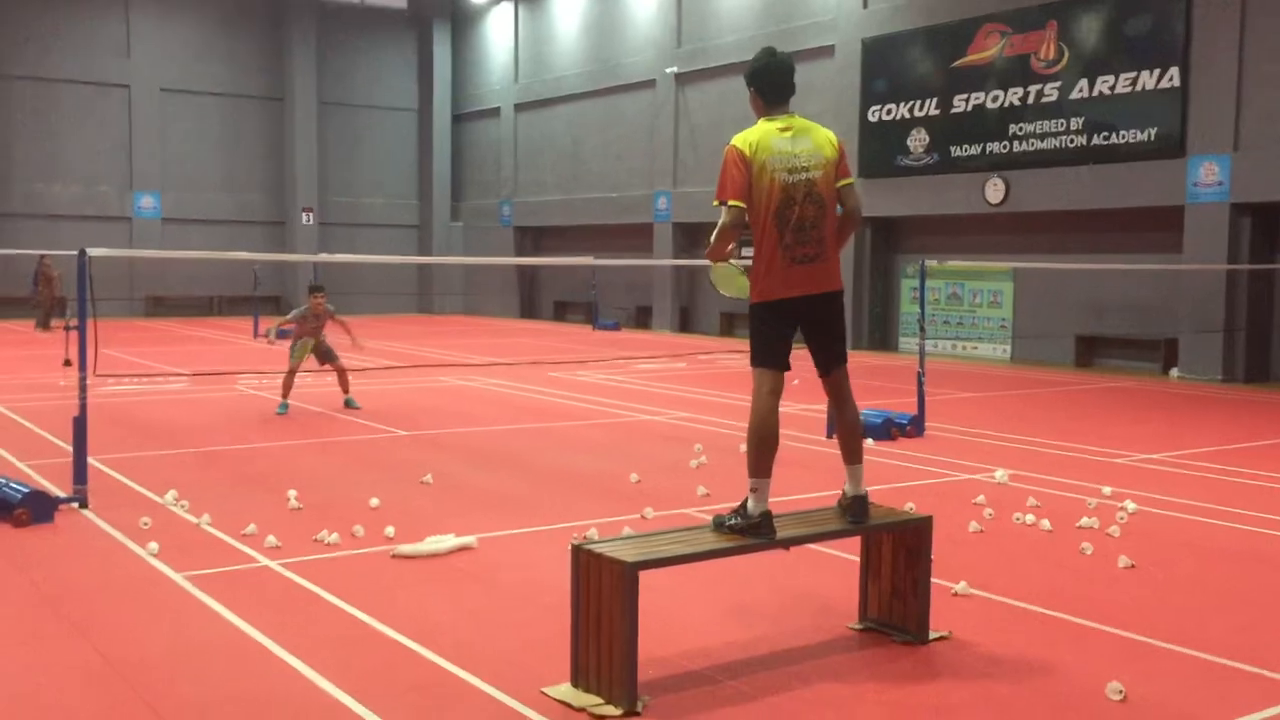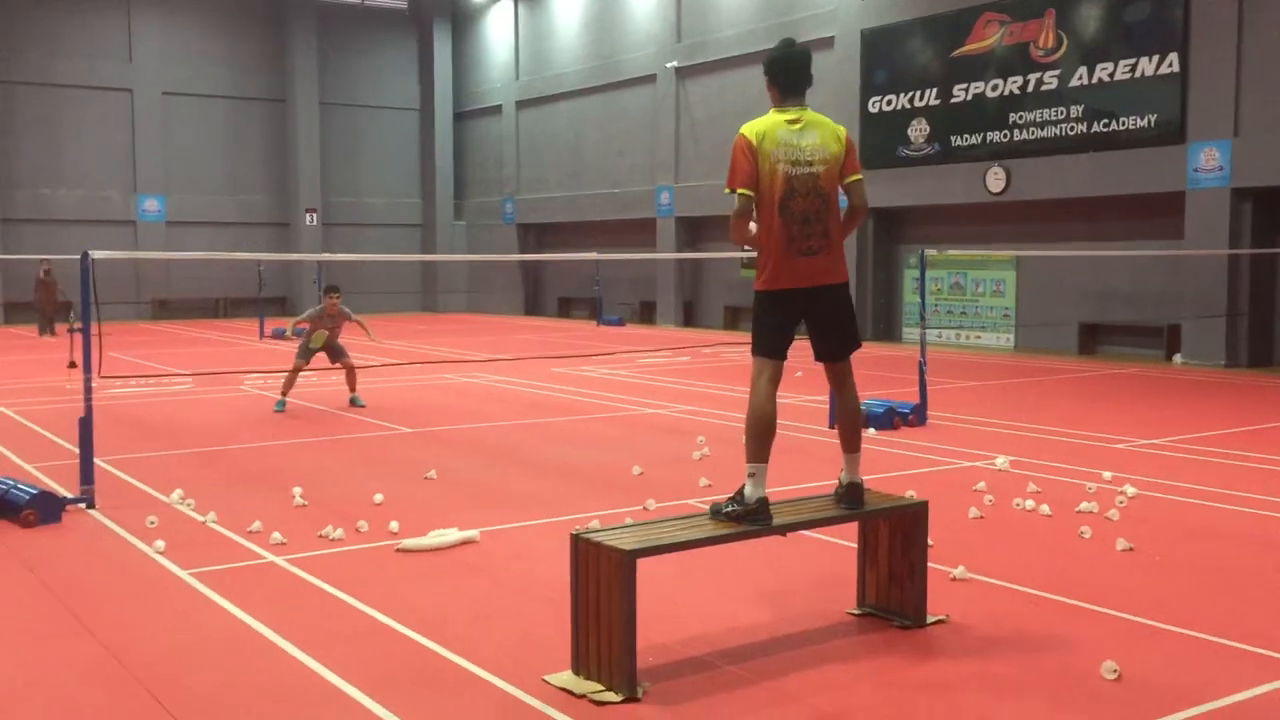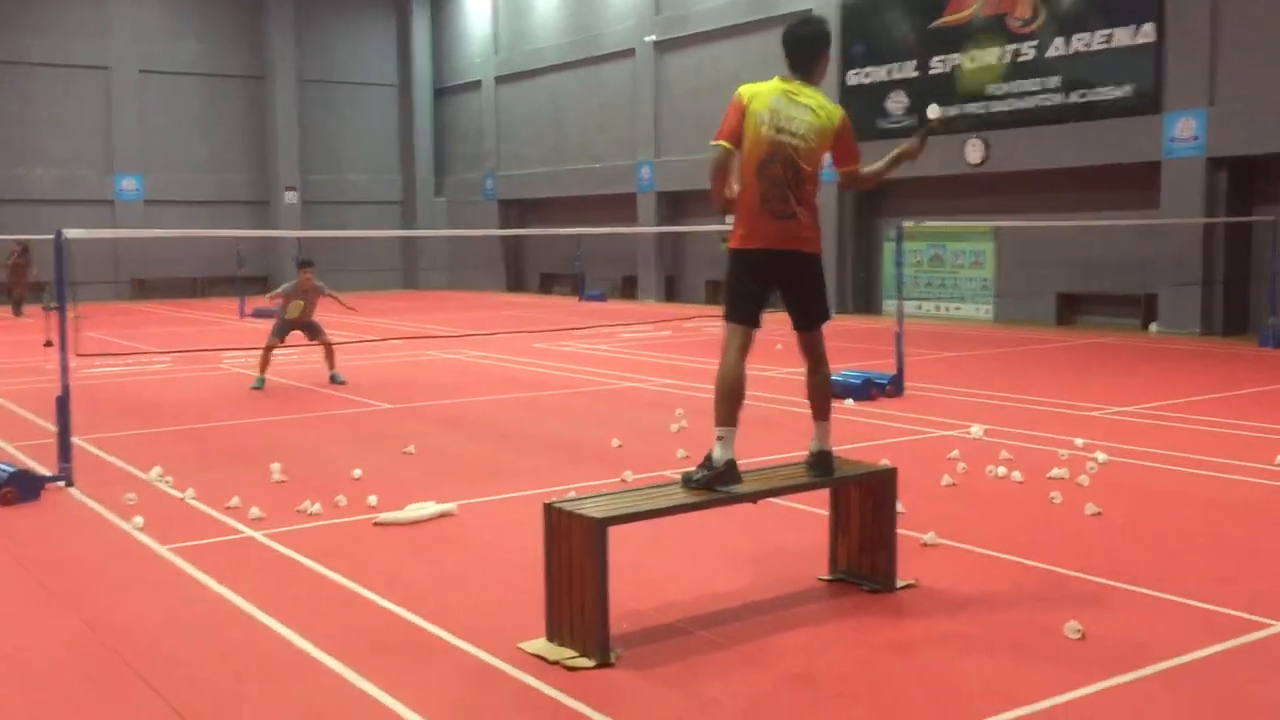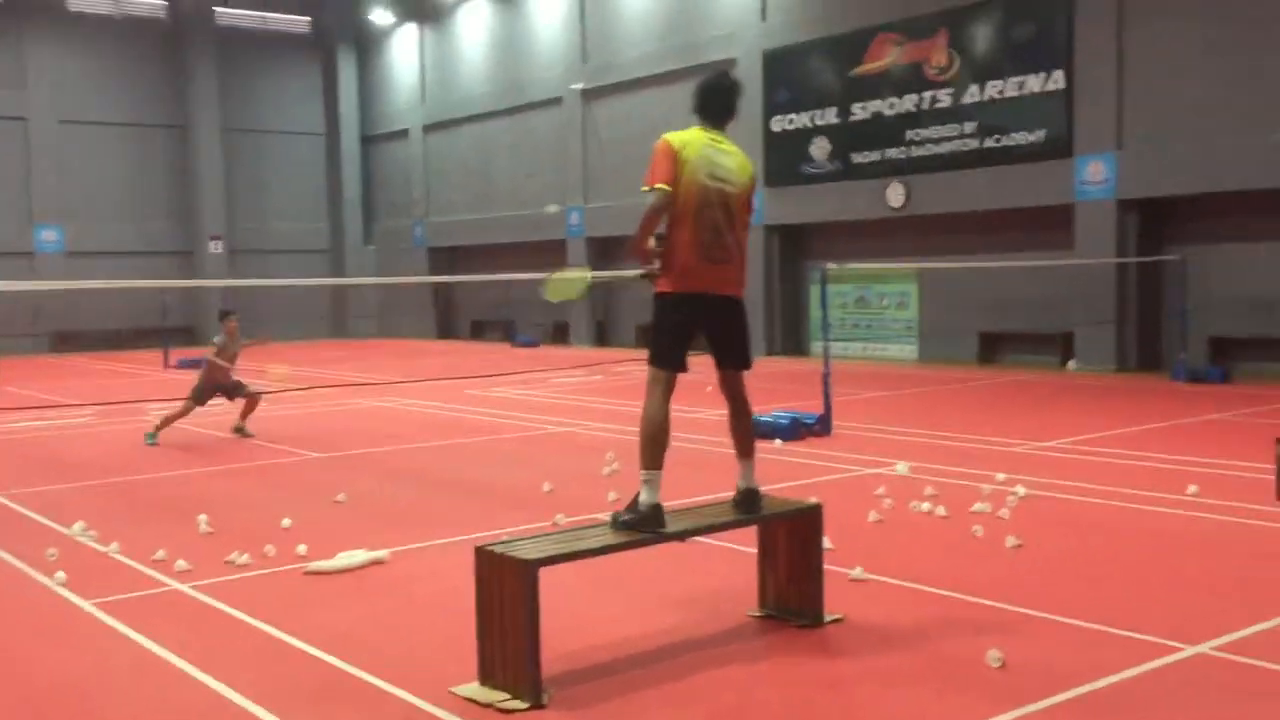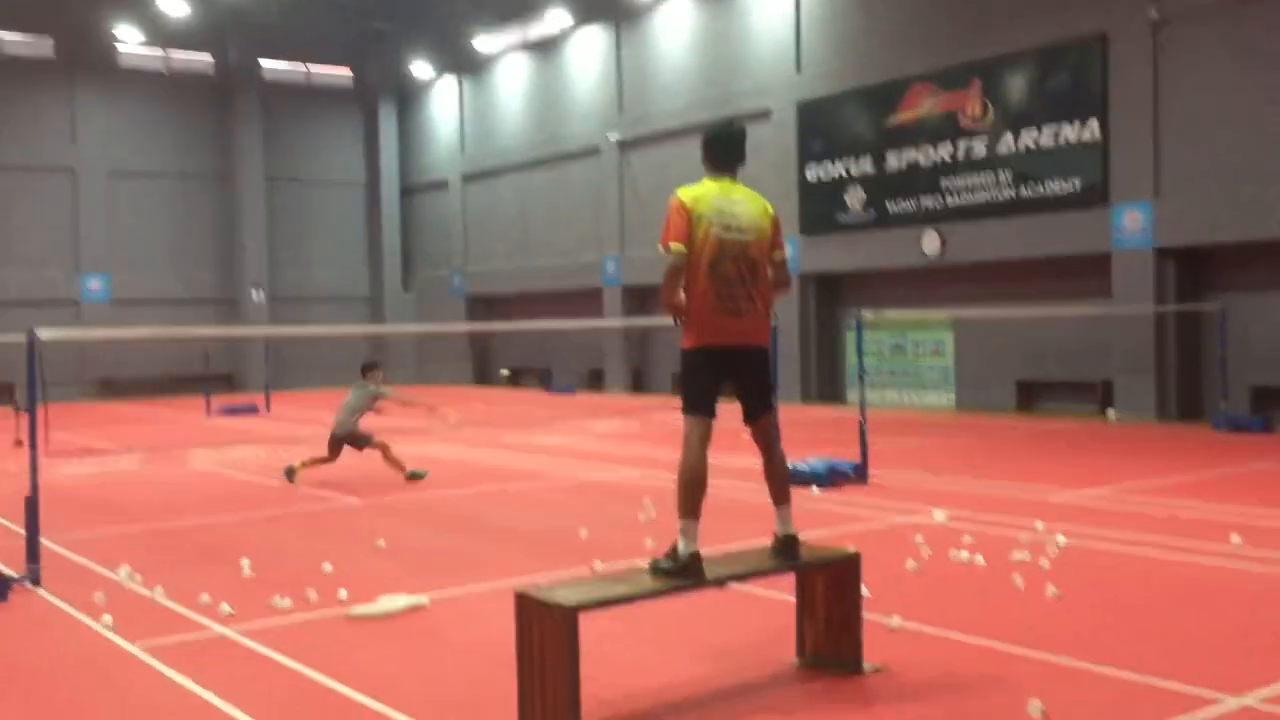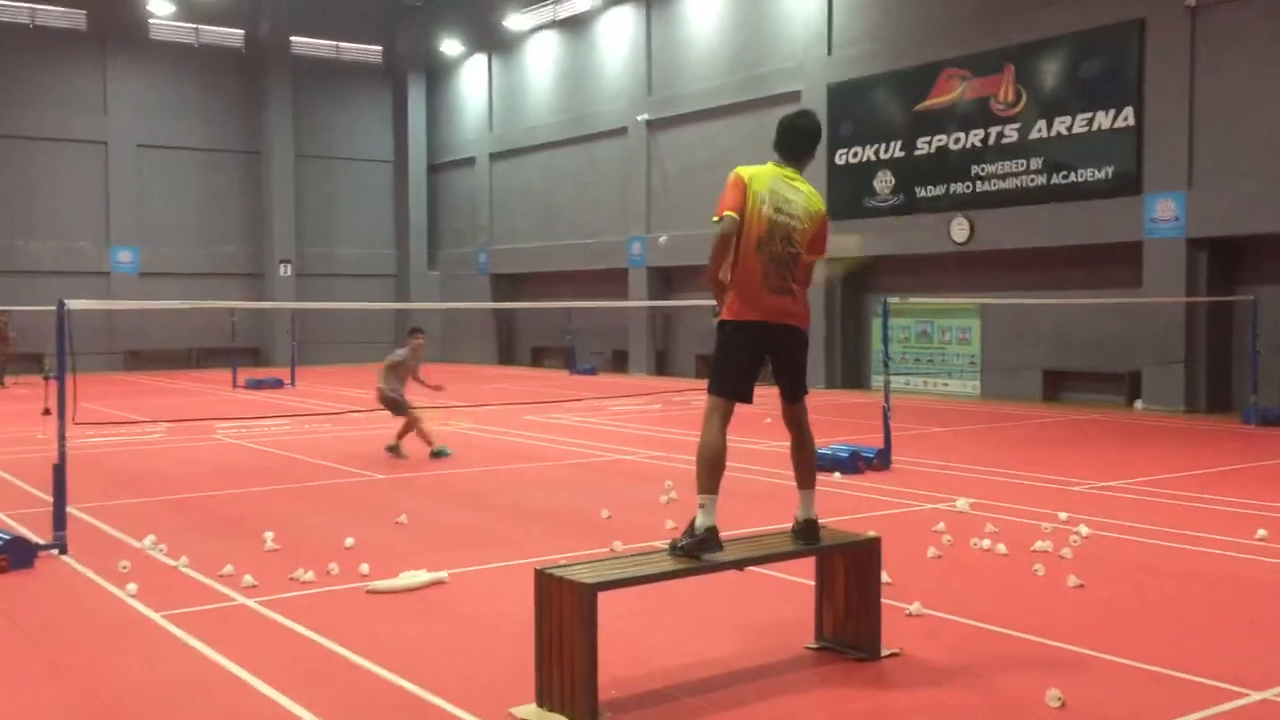
dt=0.4s
person 1, frame 1
left shoulder: (745, 145)
right shoulder: (828, 140)
left elbow: (734, 220)
right elbow: (852, 211)
left wrist: (716, 252)
left hip: (774, 287)
right hip: (826, 284)
left knee: (767, 389)
right knee: (838, 386)
left ankle: (757, 508)
right ankle: (855, 494)
person 1, frame 2
left shoulder: (752, 135)
right shoulder: (837, 135)
left elbow: (742, 212)
right elbow: (859, 206)
left wrist: (743, 235)
left hip: (777, 279)
right hip: (829, 278)
left knee: (765, 378)
right knee: (842, 378)
left ankle: (754, 494)
right ankle: (851, 481)
person 1, frame 3
left shoulder: (748, 96)
right shoulder: (832, 115)
left elbow: (721, 162)
right elbow: (855, 180)
left wrist: (723, 198)
right wrist: (901, 155)
left hip: (751, 242)
right hip: (802, 247)
left knee: (736, 344)
right knee: (813, 347)
left ankle: (723, 456)
right ankle: (822, 450)
person 1, frame 4
left shoulder: (674, 144)
right shoulder: (743, 163)
left elbow: (659, 205)
left wrist: (641, 246)
left hip: (681, 285)
right hip: (727, 289)
left knee: (659, 386)
right knee: (734, 388)
left ankle: (648, 500)
right ankle: (747, 488)
person 1, frame 5
left shoulder: (686, 199)
right shoulder: (762, 207)
left elbow: (676, 264)
right elbow: (782, 279)
left wrist: (671, 301)
left hip: (705, 337)
right hip: (753, 338)
left knee: (696, 436)
right knee: (766, 435)
left ankle: (687, 549)
right ankle: (786, 535)
person 1, frame 6
left shoulder: (745, 177)
right shoulder: (815, 202)
left elbow: (726, 231)
left wrist: (718, 278)
left hip: (745, 314)
right hip: (792, 321)
left knee: (717, 414)
right knee: (796, 417)
left ankle: (705, 525)
right ankle: (807, 519)
